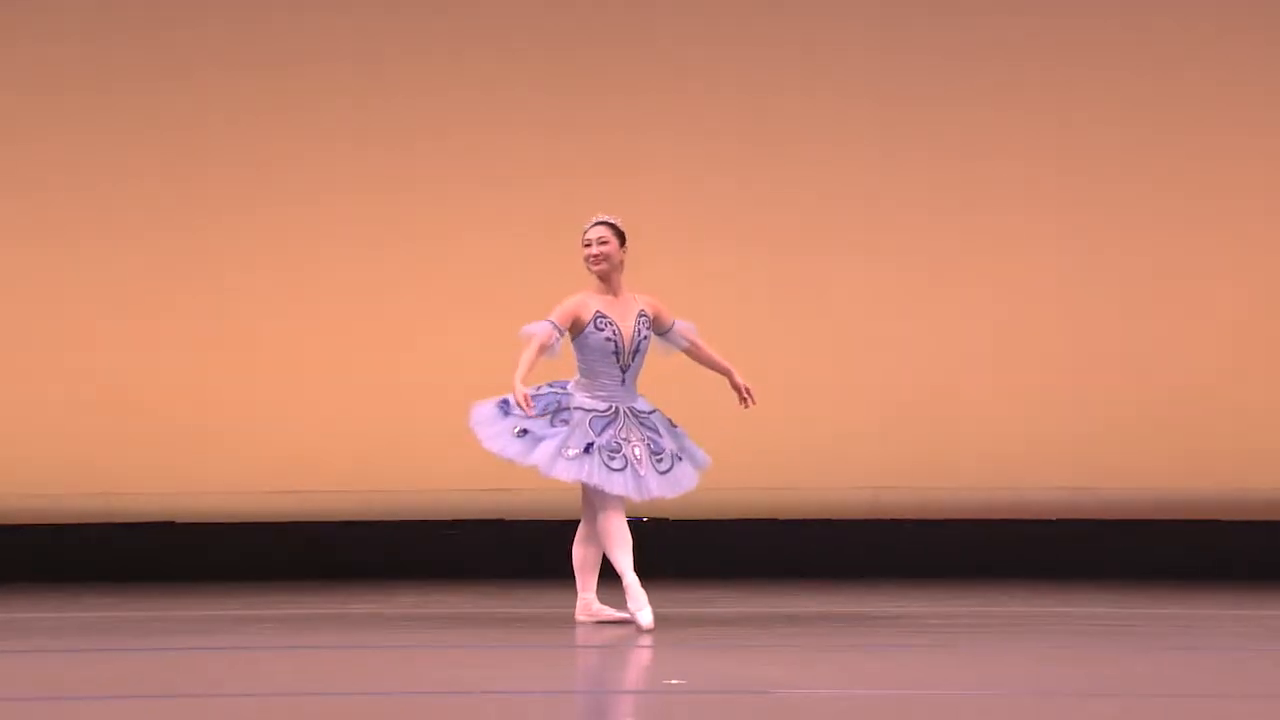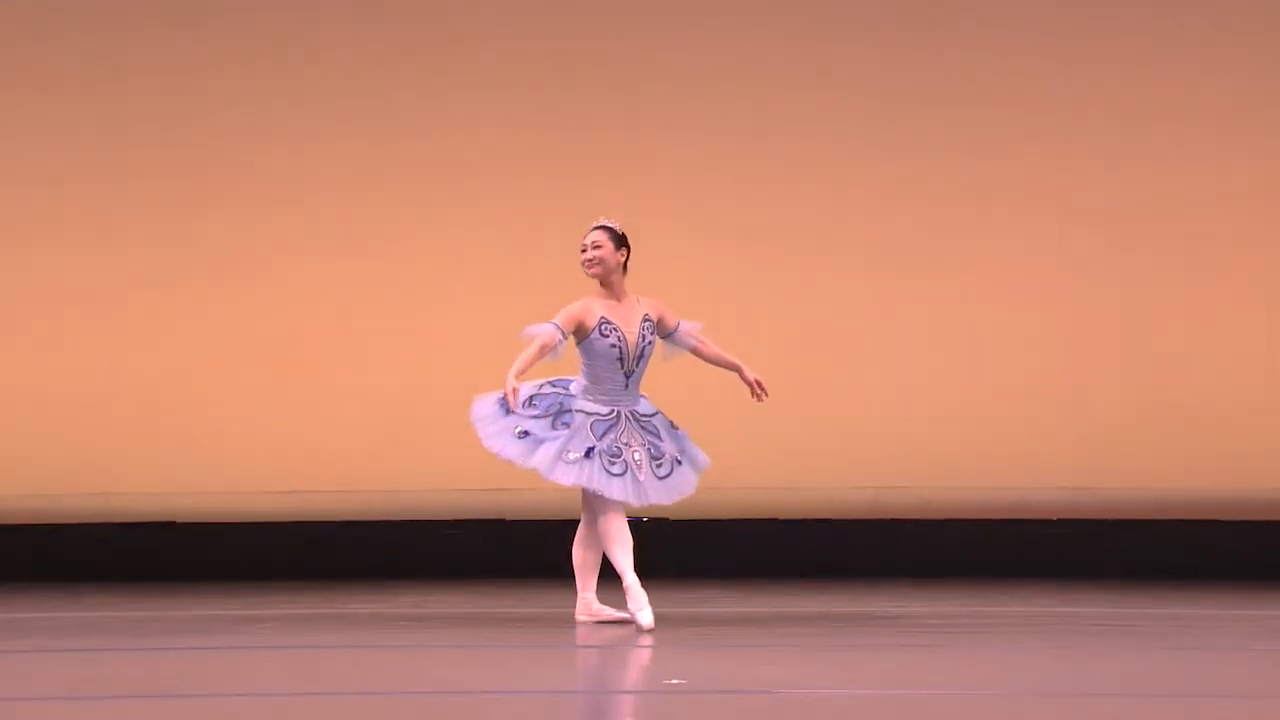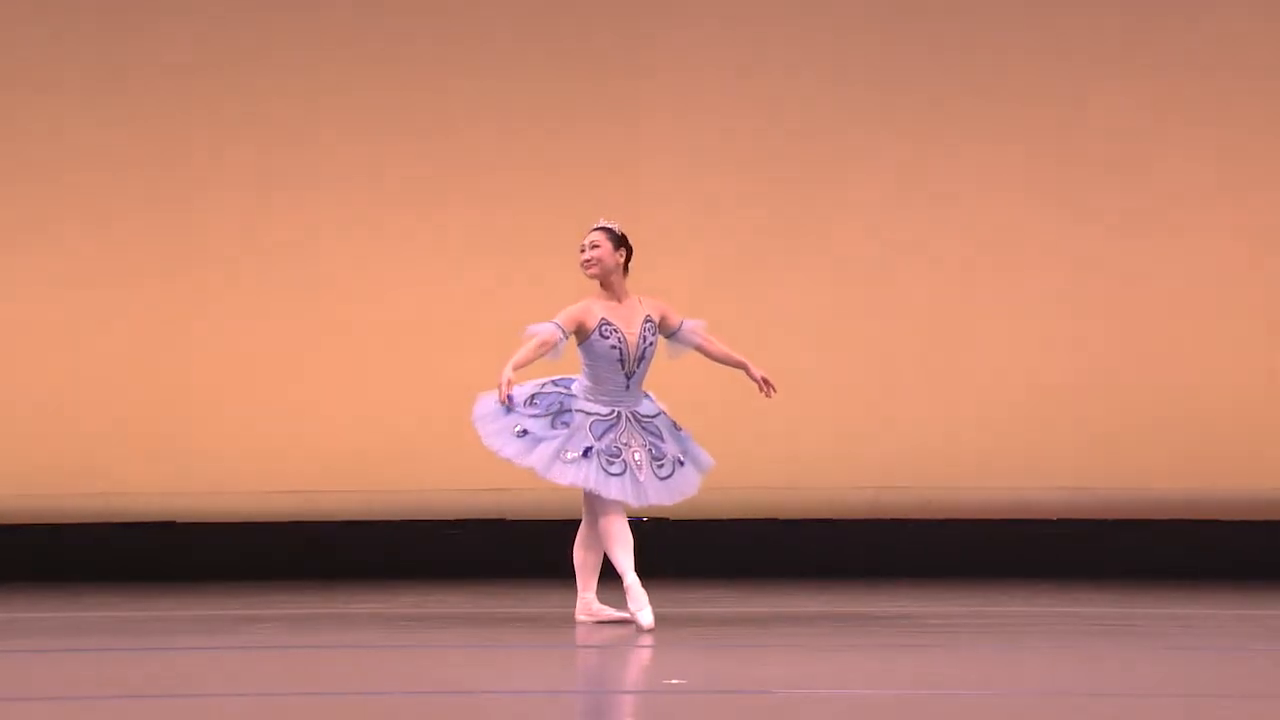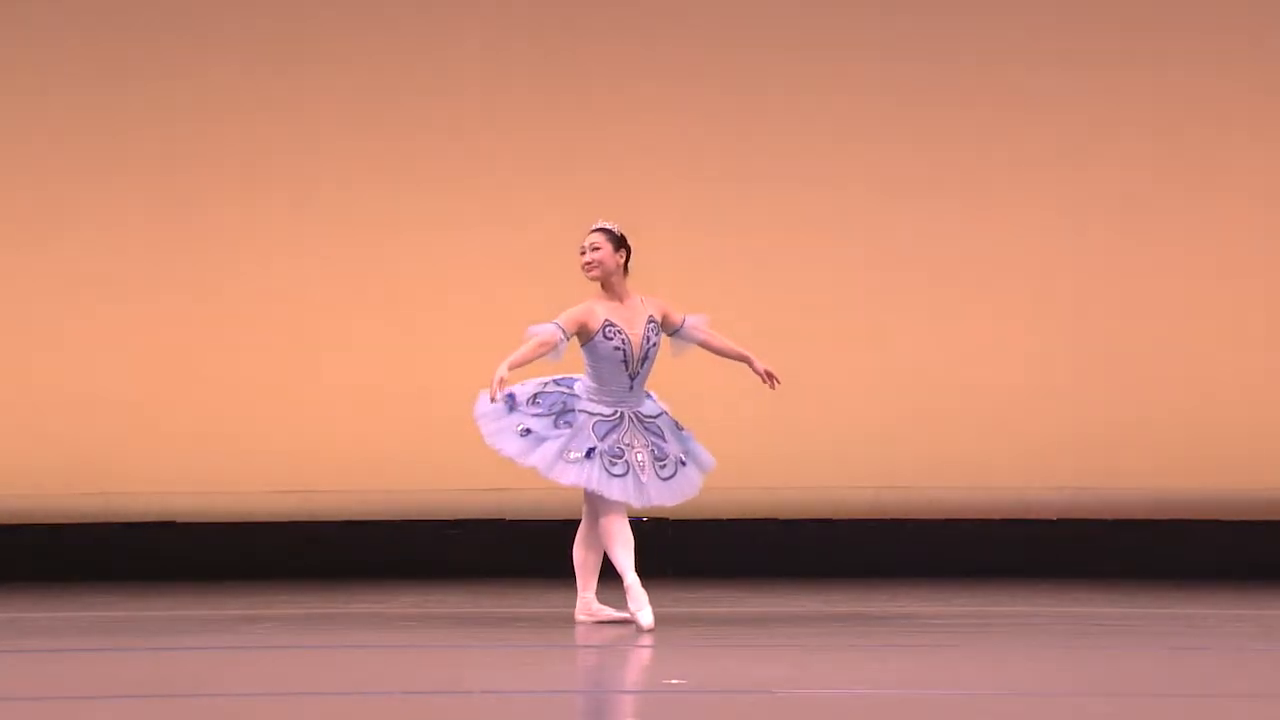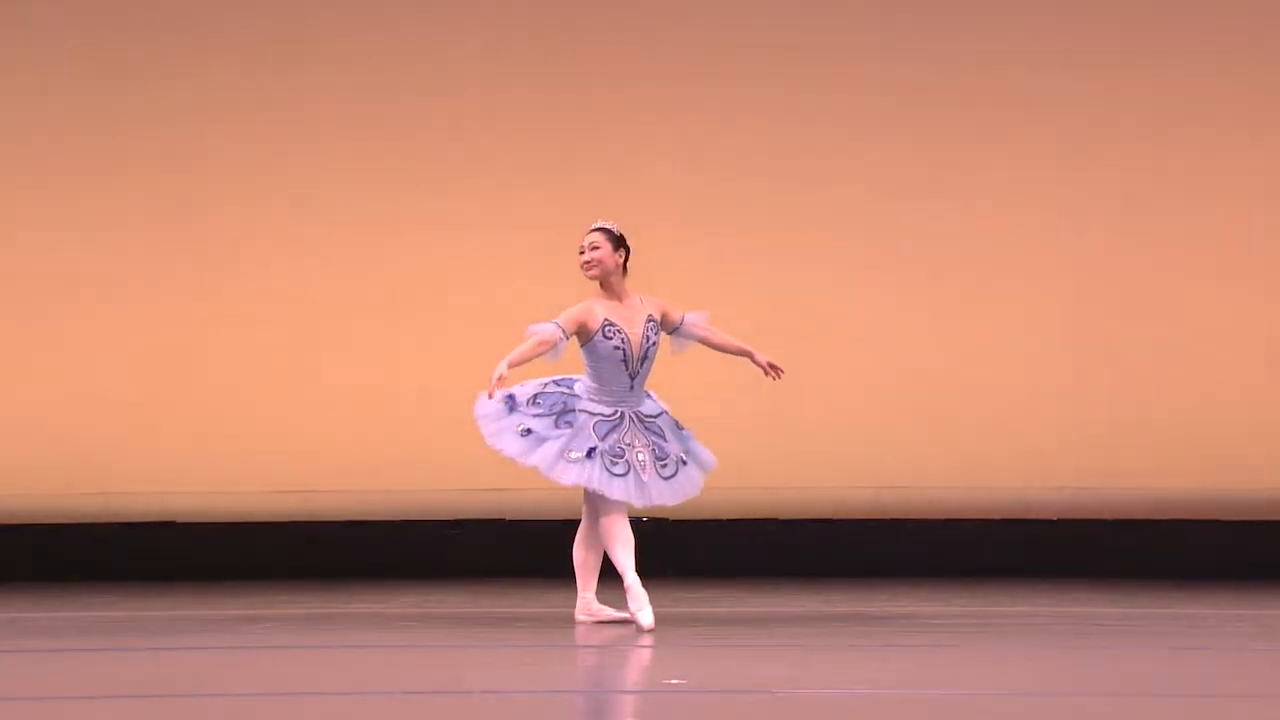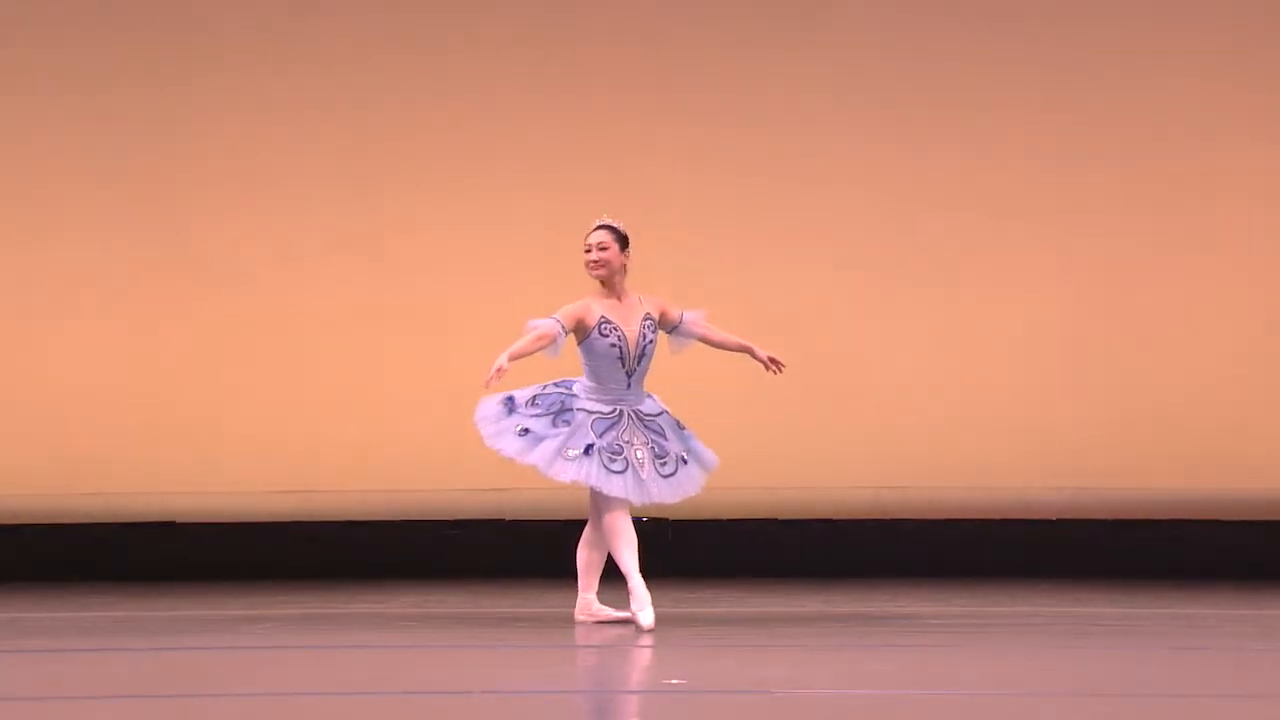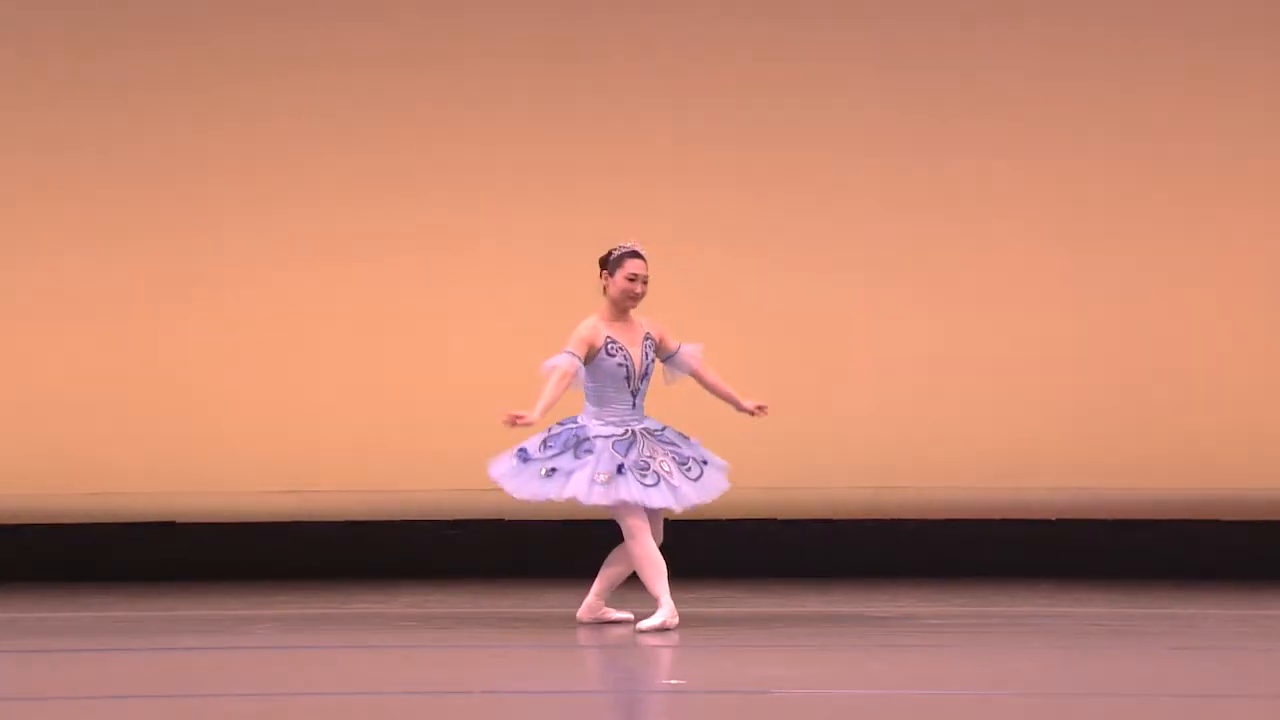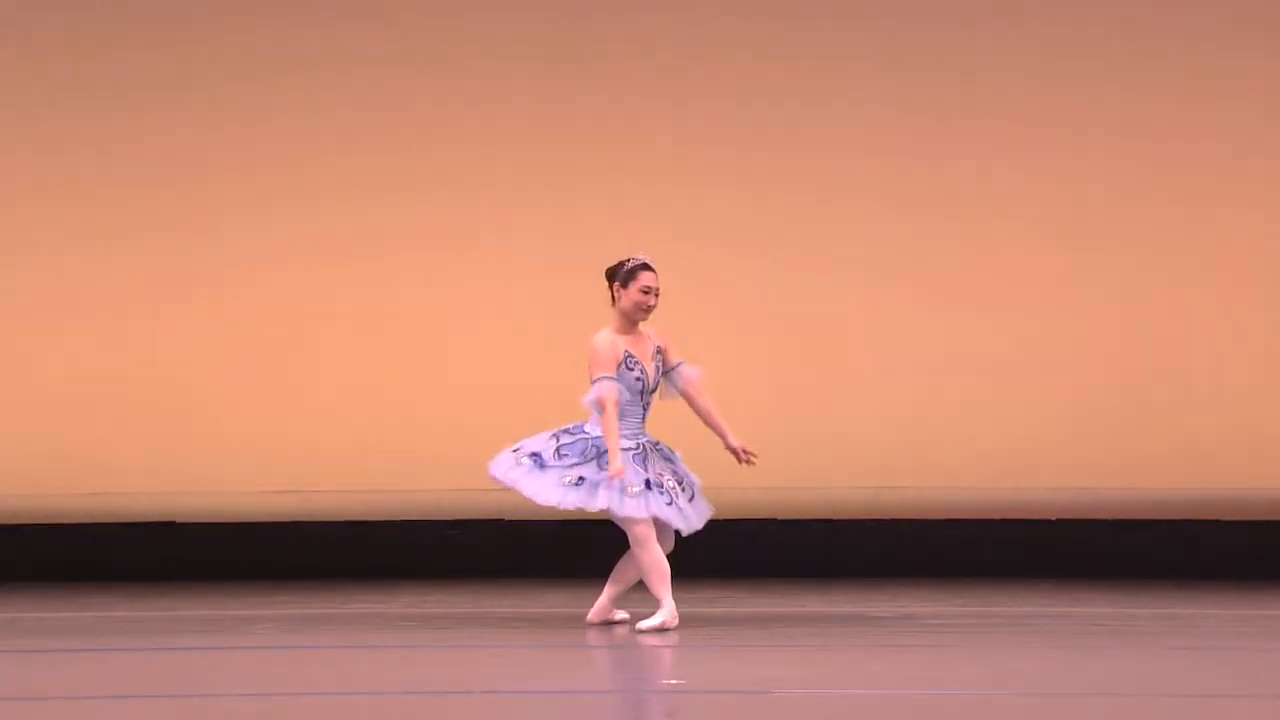
dt=0.3s
person 1, frame 1
left shoulder: (647, 307)
right shoulder: (578, 306)
left elbow: (688, 342)
right elbow: (538, 341)
left wrist: (731, 374)
right wrist: (518, 382)
left hip: (628, 416)
right hip: (586, 415)
left knee: (596, 509)
right knee: (607, 505)
left ankle: (587, 601)
right ankle: (632, 585)
person 1, frame 2
left shoulder: (651, 310)
right shoulder: (583, 311)
left elbow: (694, 341)
right elbow: (542, 341)
left wrist: (741, 369)
right wrist: (513, 374)
left hip: (631, 419)
right hip: (588, 419)
left knee: (596, 511)
right knee: (608, 507)
left ankle: (587, 601)
person 1, frame 3
left shoulder: (653, 309)
right shoulder: (584, 312)
left elbow: (698, 339)
right elbow: (543, 340)
left wrist: (746, 365)
right wrist: (510, 367)
left hip: (633, 419)
right hip: (590, 418)
left knee: (598, 510)
right knee: (609, 507)
left ankle: (587, 601)
person 1, frame 4
left shoulder: (655, 308)
right shoulder: (587, 313)
left elbow: (700, 334)
right elbow: (544, 339)
left wrist: (750, 359)
right wrist: (506, 366)
left hip: (635, 419)
right hip: (593, 419)
left knee: (598, 512)
right knee: (610, 507)
left ankle: (587, 601)
person 1, frame 5
left shoulder: (653, 307)
right shoulder: (586, 313)
left elbow: (700, 331)
right elbow: (544, 339)
left wrist: (752, 354)
right wrist: (506, 364)
left hip: (635, 420)
right hip: (592, 418)
left knee: (599, 510)
right knee: (609, 508)
left ankle: (587, 601)
person 1, frame 6
left shoulder: (652, 307)
right shoulder: (584, 310)
left elbow: (700, 330)
right elbow: (544, 333)
left wrist: (753, 350)
right wrist: (506, 356)
left hip: (635, 418)
right hip: (592, 417)
left knee: (604, 513)
right knee: (613, 508)
left ankle: (587, 602)
right ankle: (637, 586)
person 1, frame 7
left shoulder: (651, 331)
right shoulder: (589, 331)
left elbow: (694, 367)
right elbow: (562, 373)
left wrist: (740, 402)
right wrist: (536, 413)
left hip: (642, 439)
right hip: (599, 440)
left knee: (646, 531)
right knee: (636, 525)
left ankle: (593, 604)
right ankle: (666, 606)
person 1, frame 8
left shoulder: (658, 343)
right shoulder: (604, 343)
left elbow: (691, 391)
right elbow: (608, 403)
left wrist: (729, 438)
right wrist: (613, 456)
left hip: (641, 452)
right hip: (606, 450)
left knee: (662, 540)
right knee: (643, 533)
left ankle: (603, 607)
right ankle: (667, 606)
